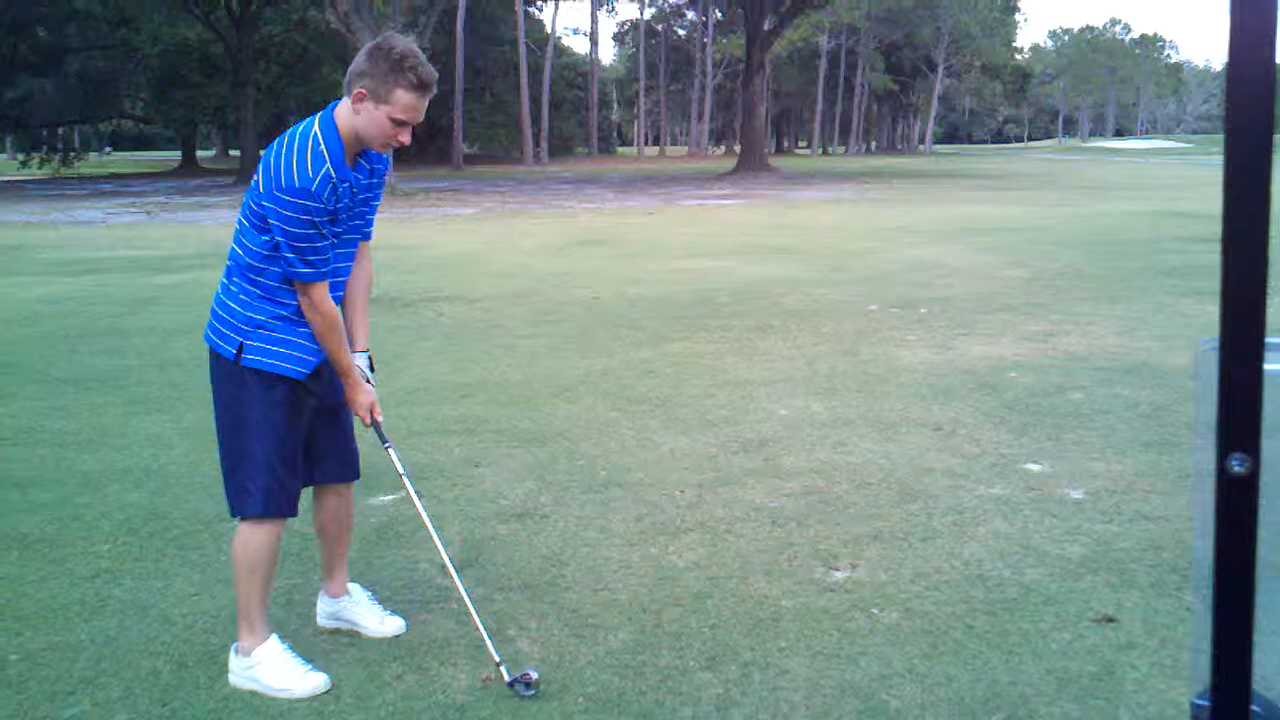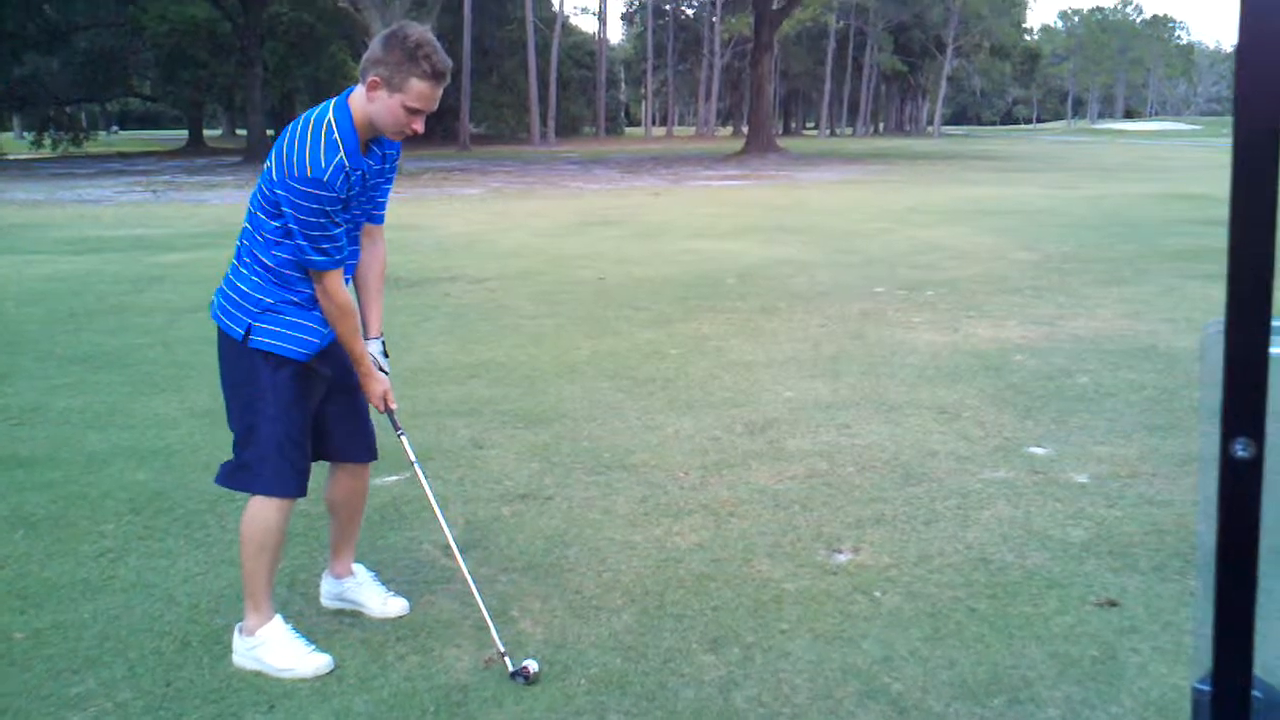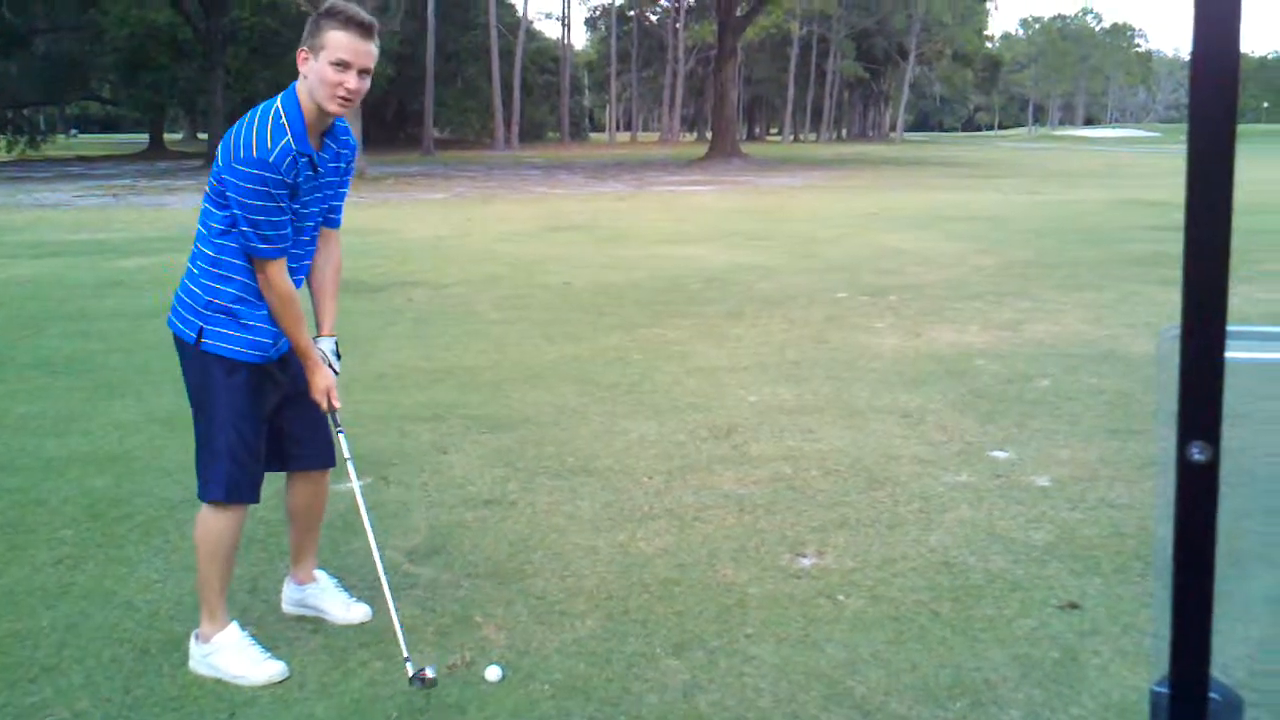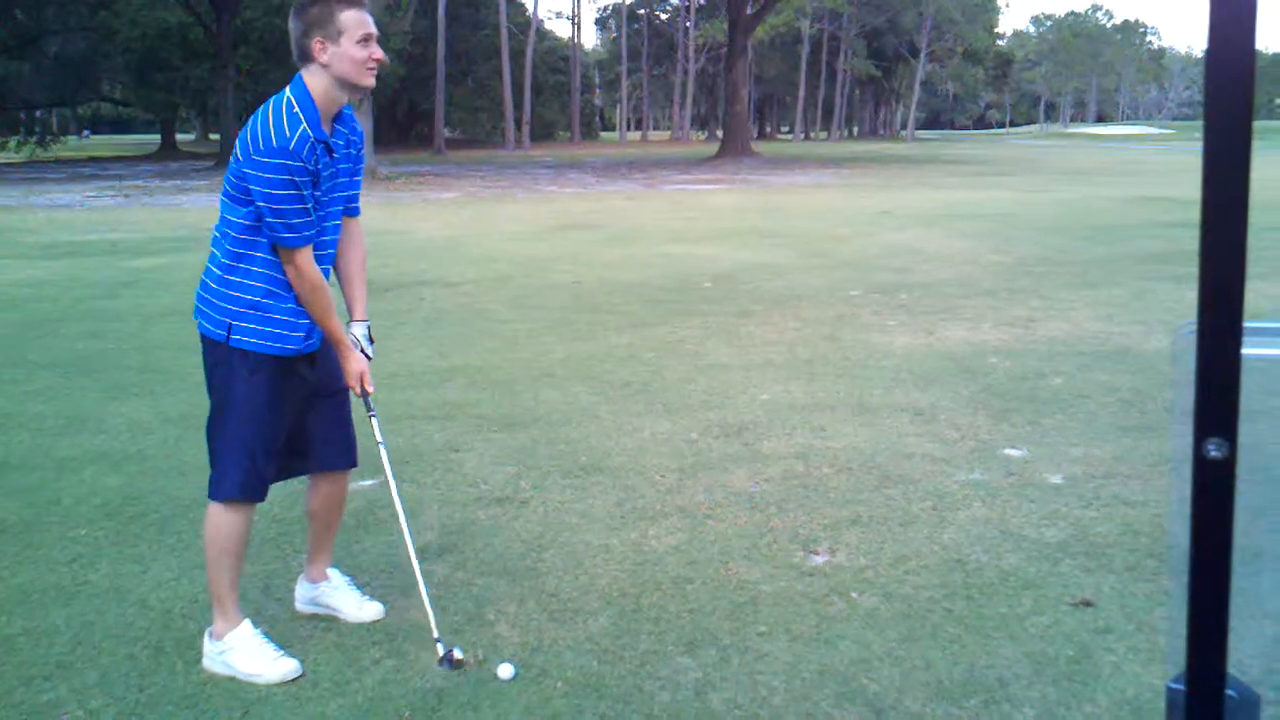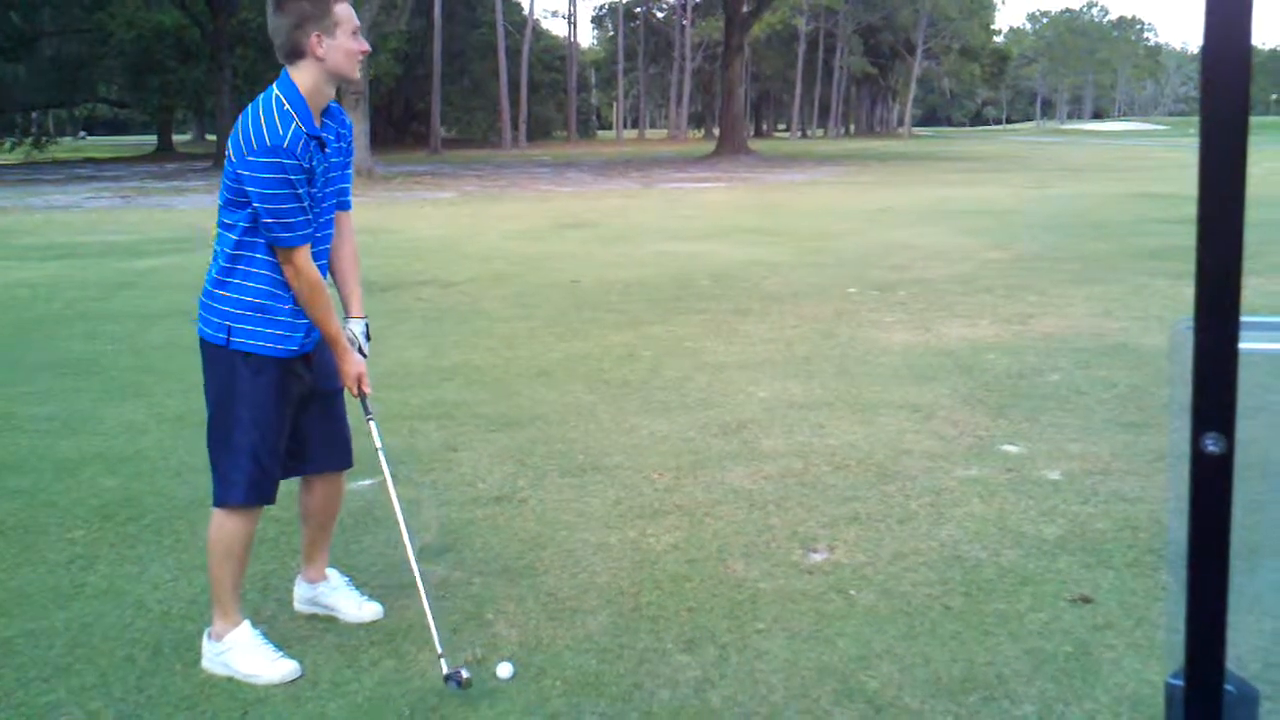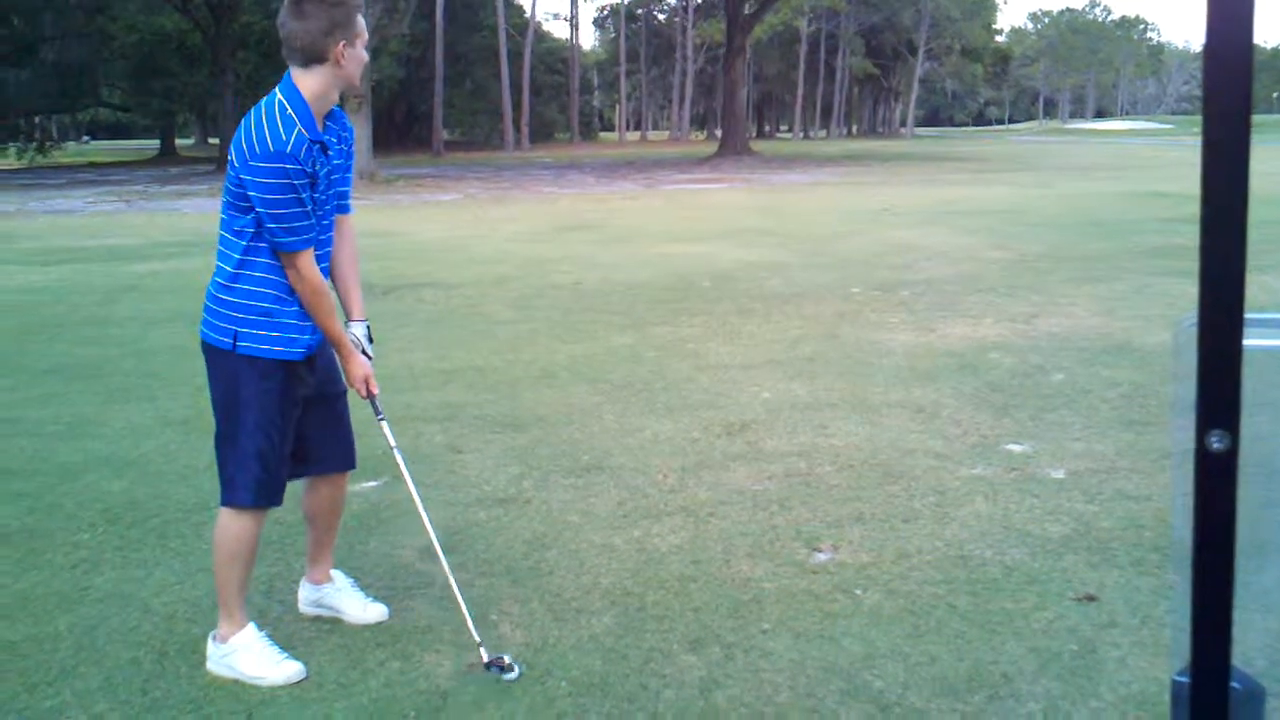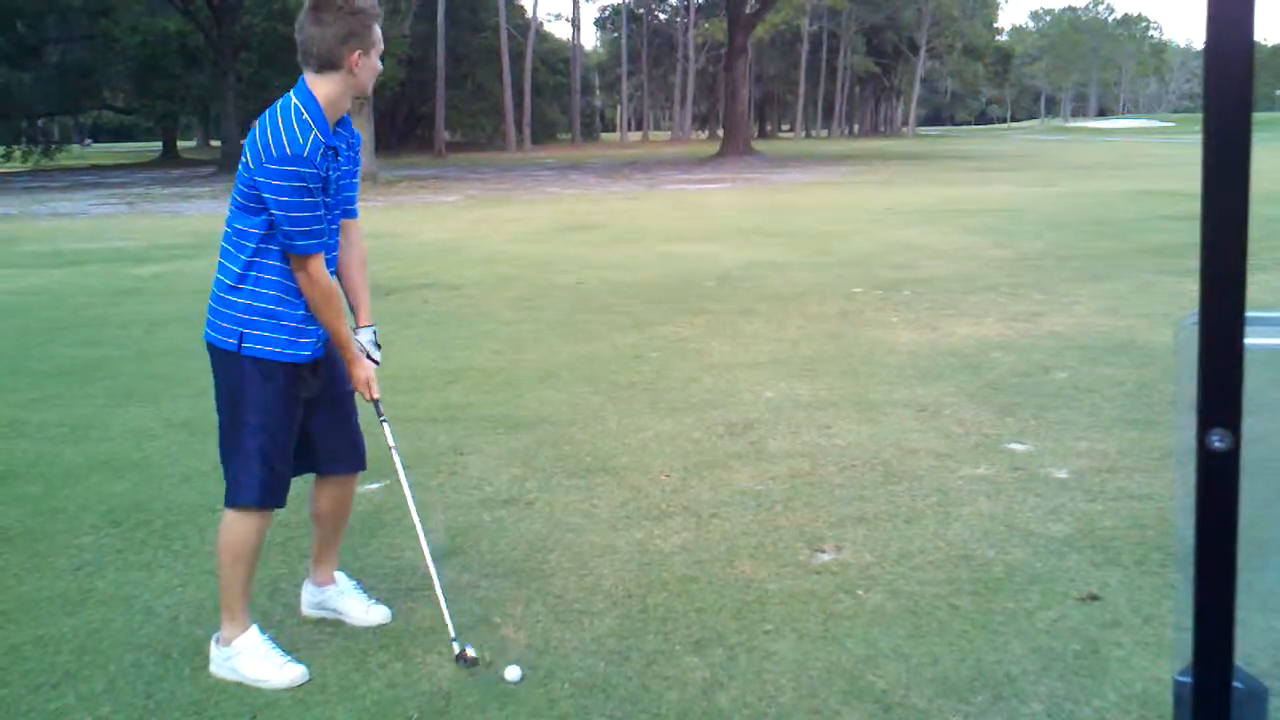
dt=0.7s
person 1, frame 1
left shoulder: (371, 157)
right shoulder: (299, 172)
right elbow: (314, 296)
left wrist: (361, 356)
right wrist: (351, 379)
left hip: (315, 346)
right hip: (260, 349)
left knee: (336, 474)
right knee: (267, 499)
left ankle: (337, 595)
right ankle: (251, 649)
person 1, frame 2
left shoulder: (382, 140)
right shoulder: (315, 159)
right elbow: (329, 283)
left wrist: (375, 340)
right wrist: (367, 369)
left hip: (323, 326)
right hip: (267, 328)
left knee: (353, 452)
right knee: (277, 478)
left ankle: (341, 574)
right ankle: (256, 628)
person 1, frame 3
left shoulder: (340, 142)
right shoulder: (261, 148)
right elbow: (271, 273)
left wrist: (328, 339)
right wrist: (312, 361)
left hip: (282, 334)
right hip: (225, 334)
left knee: (313, 460)
right knee: (229, 485)
left ankle: (303, 582)
right ankle: (212, 634)
person 1, frame 4
left shoulder: (348, 130)
right shoulder: (278, 136)
right elbow: (298, 263)
left wrist: (360, 326)
right wrist: (343, 346)
left hip: (311, 332)
right hip: (251, 332)
left knee: (333, 460)
right knee: (240, 482)
left ankle: (316, 579)
right ankle: (225, 631)
person 1, frame 5
left shoulder: (336, 124)
right shoulder: (270, 137)
right elbow: (296, 262)
left wrist: (356, 320)
right wrist: (341, 347)
left hip: (307, 331)
right hip: (250, 335)
left knee: (328, 460)
right knee: (243, 487)
left ankle: (315, 579)
right ankle: (225, 632)
person 1, frame 6
left shoulder: (336, 127)
right shoulder: (273, 141)
right elbow: (300, 266)
left wrist: (359, 325)
right wrist: (346, 350)
left hip: (308, 335)
right hip: (254, 339)
left knee: (331, 462)
right knee: (249, 489)
left ankle: (319, 581)
right ankle: (230, 635)
person 1, frame 7
left shoulder: (344, 135)
right shoulder: (288, 146)
left elbow: (348, 238)
right elbow: (311, 270)
left wrist: (367, 331)
right wrist: (351, 355)
left hip: (312, 338)
right hip: (257, 341)
left knee: (341, 463)
right knee: (254, 491)
left ankle: (323, 584)
right ankle: (232, 637)
